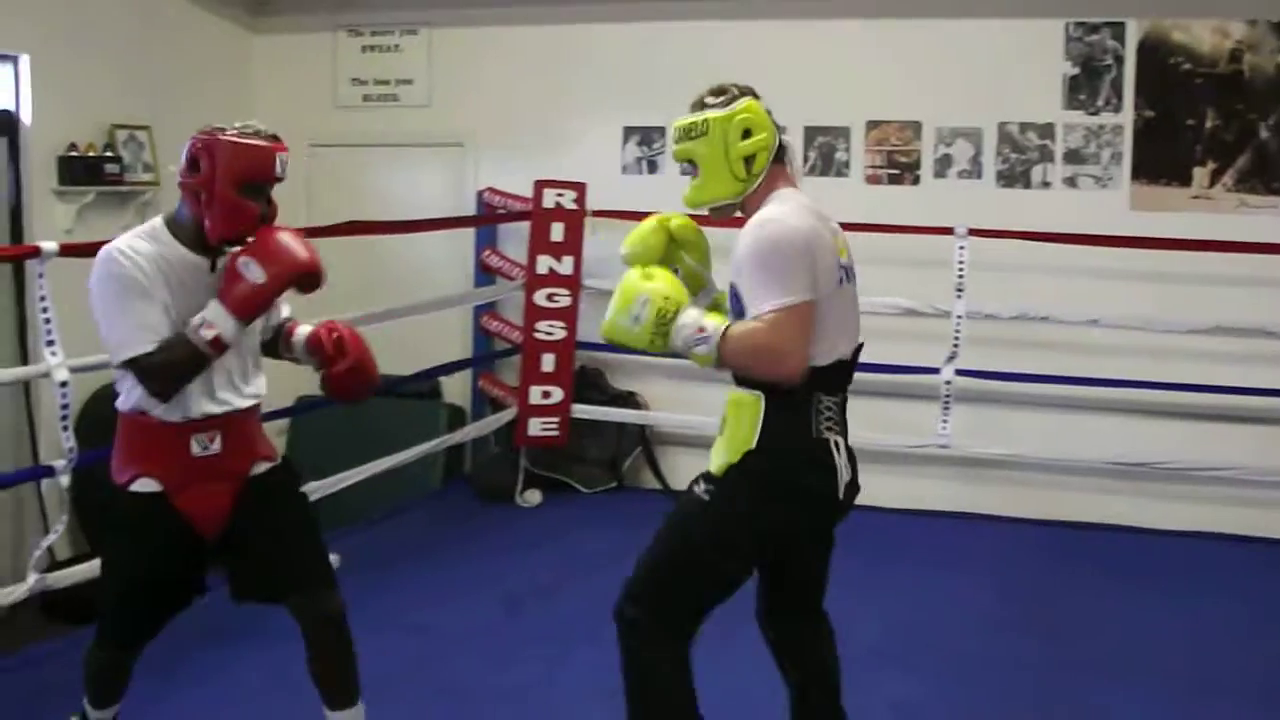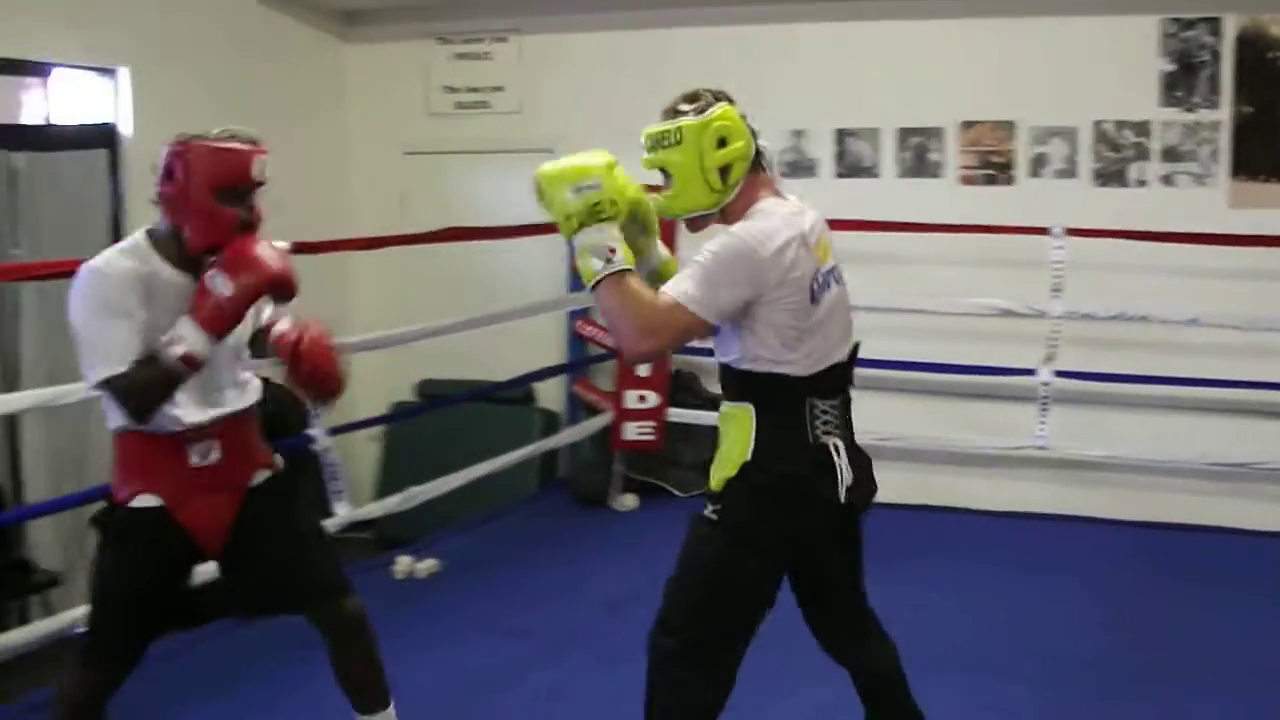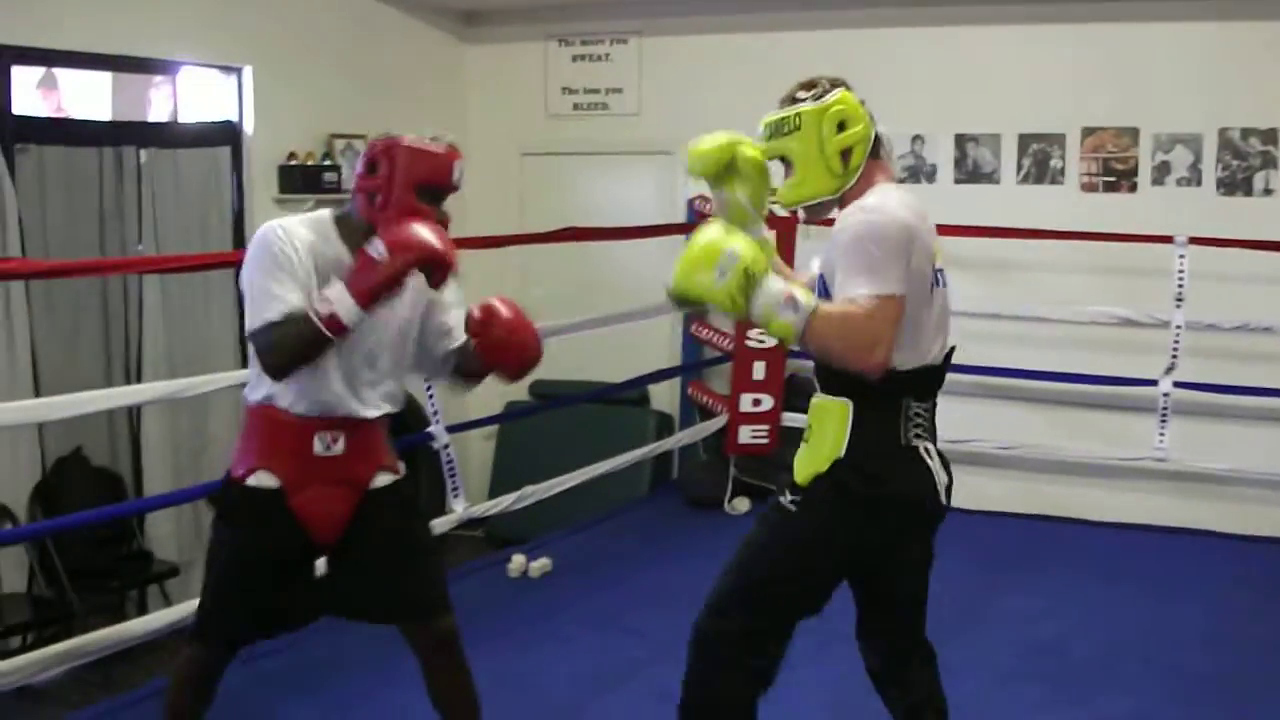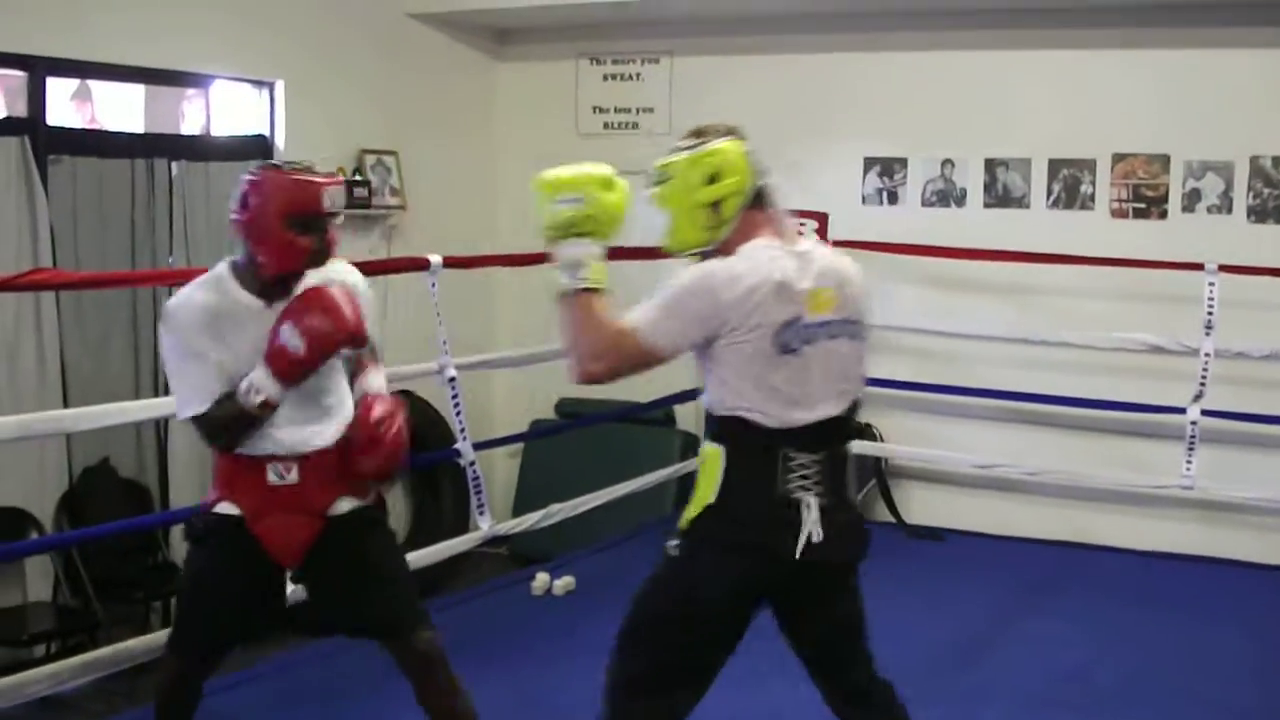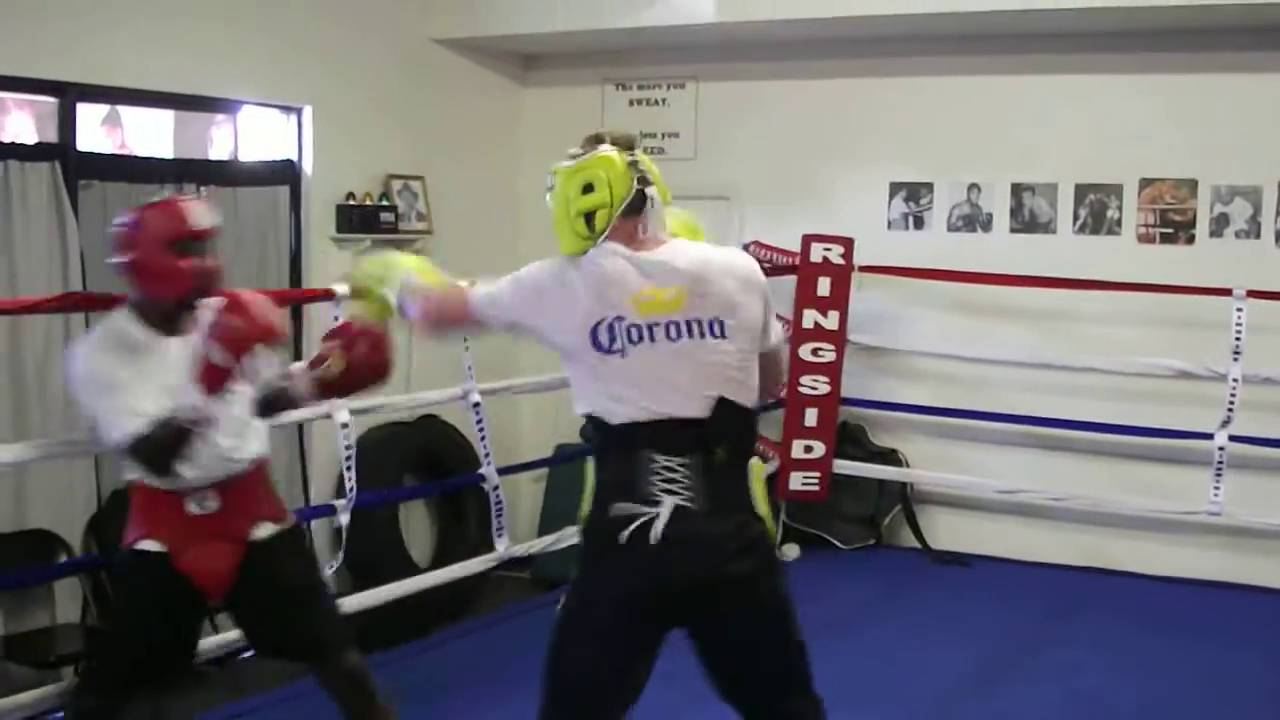
dt=0.5s
person 1, frame 1
left shoulder: (773, 229)
right shoulder: (809, 222)
left elbow: (780, 359)
left wrist: (678, 323)
right wrist: (694, 280)
left hip: (766, 468)
right hip: (817, 460)
left knee: (651, 614)
right knee: (795, 617)
person 1, frame 2
left shoulder: (746, 244)
right shoulder: (799, 221)
left elbow: (643, 337)
right elbow: (696, 307)
left wrist: (594, 234)
right wrist: (645, 248)
left hip: (771, 478)
right hip: (828, 467)
left knee: (687, 650)
right knee: (846, 620)
person 1, frame 3
left shoulder: (873, 219)
right shoulder: (894, 215)
left elbow: (863, 348)
right elbow: (816, 308)
left wrist: (754, 289)
right wrist: (741, 207)
left hip: (856, 479)
right hip: (909, 477)
left knee: (731, 638)
right knee: (901, 655)
person 1, frame 4
left shoulder: (719, 282)
right shoulder: (840, 271)
left elbow: (594, 362)
left wrist: (576, 251)
left hip: (740, 527)
right hip: (828, 524)
person 1, frame 5
left shoulder: (561, 284)
right shoulder: (736, 272)
left elbow: (442, 306)
right elbow: (773, 381)
left wrist: (389, 279)
left hip: (629, 540)
right hip: (732, 535)
person 2, frame 1
left shoulder: (250, 251)
right shoulder: (126, 261)
right elbow: (159, 380)
left wrist: (322, 344)
right wrist: (234, 302)
left hip: (246, 454)
right hip: (158, 467)
left knee: (322, 606)
right knee: (123, 633)
person 2, frame 2
left shoulder: (240, 262)
right shoulder: (106, 277)
right elbow: (135, 401)
left wrist: (292, 340)
right wrist: (206, 318)
left hip: (244, 466)
right hip: (156, 483)
left knee: (342, 610)
right knee: (105, 660)
person 2, frame 3
left shoulder: (420, 269)
right shoulder: (282, 239)
left elbow: (456, 364)
right elbow: (277, 358)
left wrist: (492, 351)
right wrist: (361, 285)
left hip: (370, 467)
right hip: (276, 466)
left knee: (435, 627)
right knee: (217, 637)
person 2, frame 4
left shoulder: (340, 282)
right shoulder: (193, 308)
right elbow: (219, 433)
left wrist: (377, 400)
right wrist: (278, 368)
left hip: (339, 491)
right hip: (247, 500)
left knee: (417, 642)
right knee: (191, 653)
person 2, frame 5
left shoulder: (235, 314)
right shoulder: (98, 352)
right elbow: (155, 457)
left wrist: (329, 369)
right wrist: (210, 375)
left hip: (255, 518)
right hip: (164, 533)
left knee: (341, 662)
